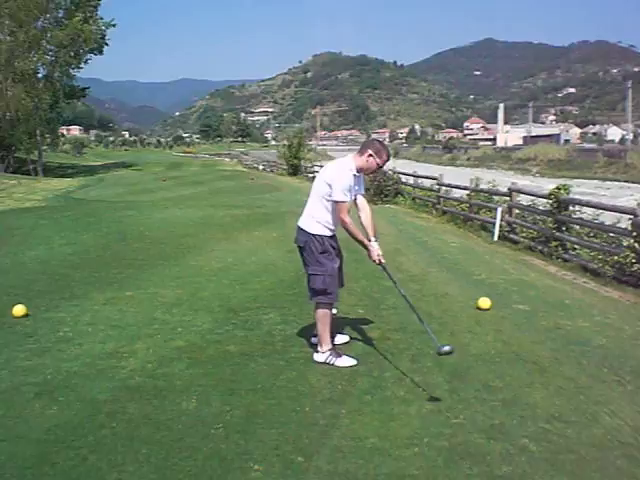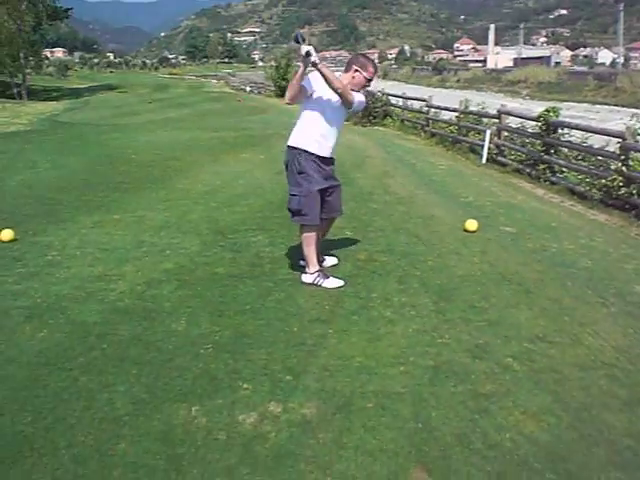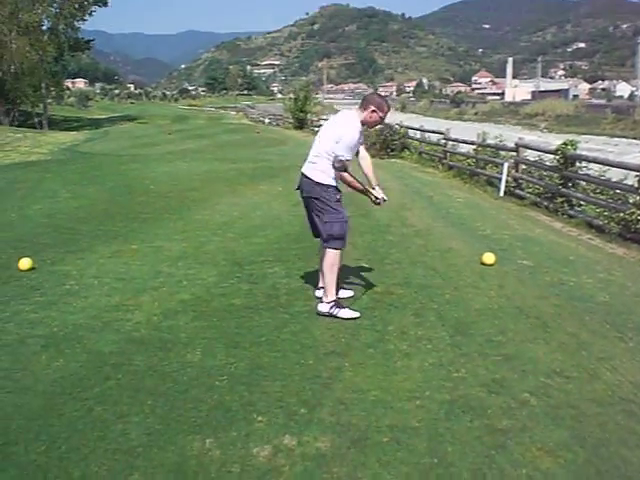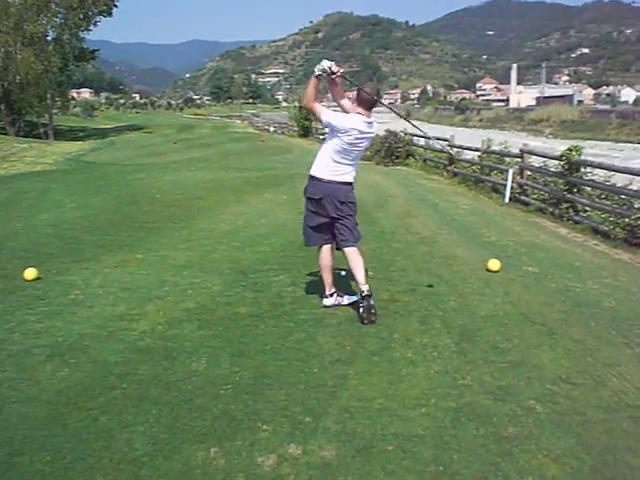
dt=0.4s
person 1, frame 1
left shoulder: (358, 176)
right shoulder: (340, 171)
left elbow: (363, 208)
right elbow: (343, 218)
left wrist: (373, 242)
right wrist: (368, 246)
left hip: (325, 235)
right hip: (315, 235)
left knee: (331, 287)
right knee: (325, 291)
left ankle: (322, 333)
right ankle: (324, 350)
person 1, frame 2
left shoulder: (358, 99)
right shoulder: (315, 79)
left elbow: (342, 91)
right elbow: (290, 99)
left wrist: (319, 66)
right wrist: (304, 67)
left hip: (325, 159)
right hip: (302, 155)
left knee: (330, 212)
right knee: (310, 214)
left ankle: (312, 254)
right ankle: (312, 270)
person 1, frame 3
left shoulder: (347, 116)
right shoulder: (350, 132)
left elbow: (363, 155)
right elbow: (340, 173)
left wrist: (375, 186)
right wrist: (367, 191)
left hip: (309, 180)
right hip: (322, 187)
left knee: (328, 236)
right knee: (335, 240)
left ankle: (324, 286)
right ankle: (328, 301)
person 1, frame 4
left shoulder: (345, 123)
right shoulder: (370, 126)
left elbow: (308, 104)
right elbow: (342, 103)
left wrist: (318, 75)
right wrist: (334, 78)
left hip: (319, 185)
right hip: (343, 188)
left knee: (324, 242)
right knee: (349, 243)
left ankle: (330, 293)
right ankle: (363, 289)
